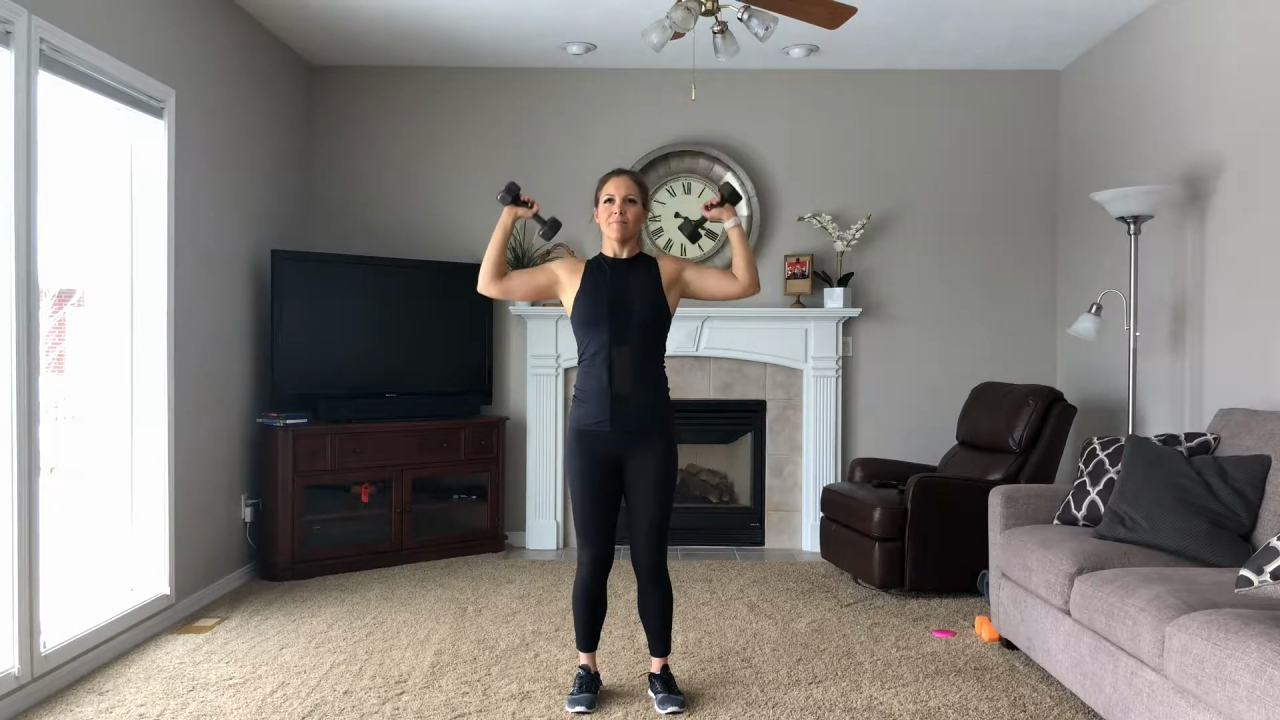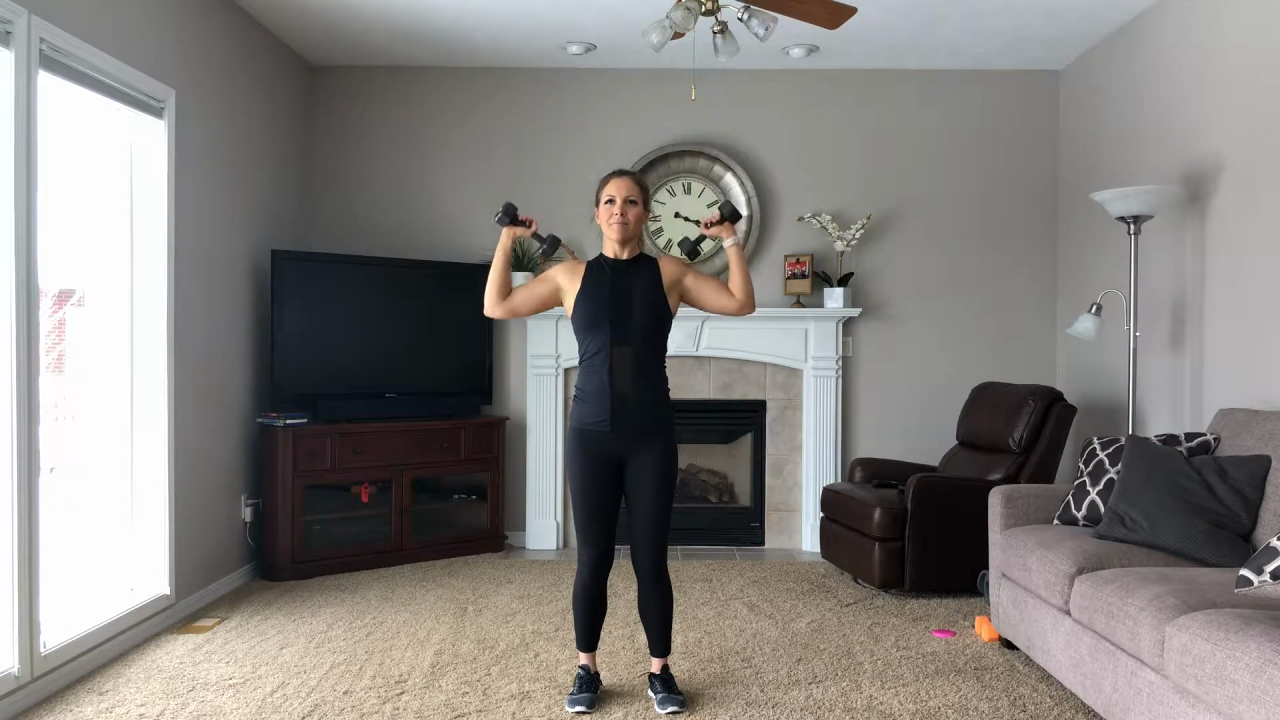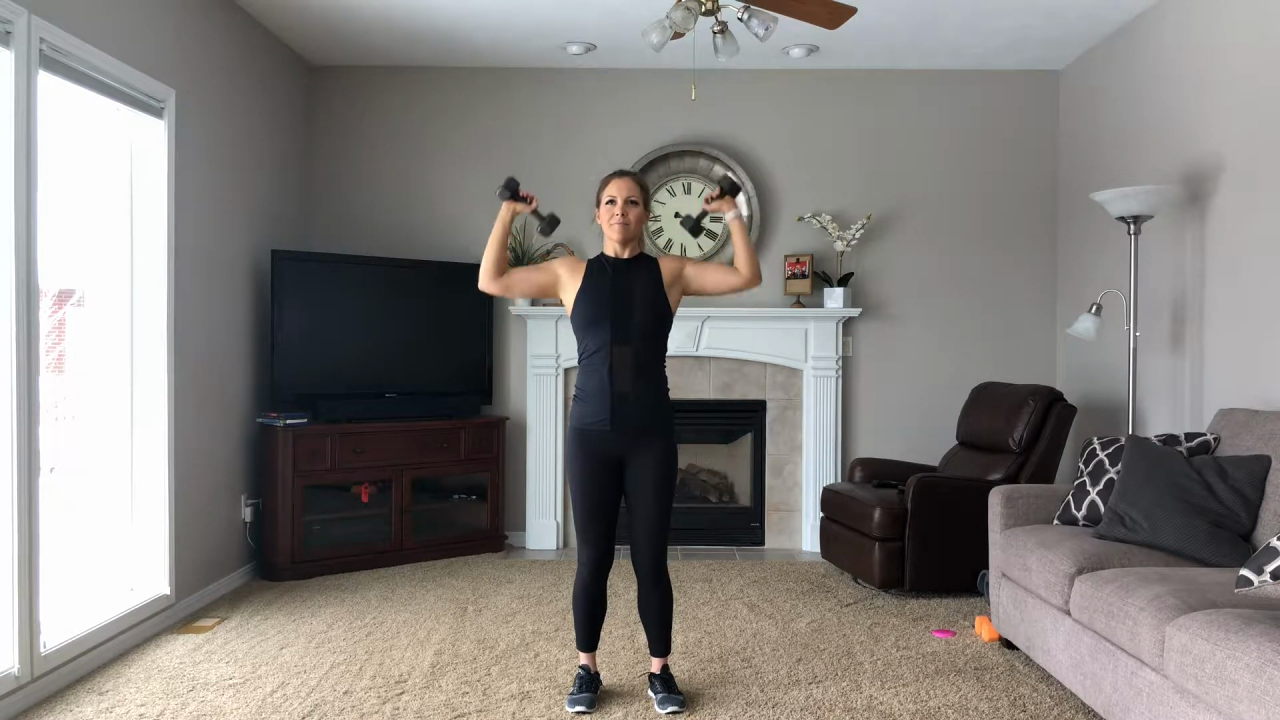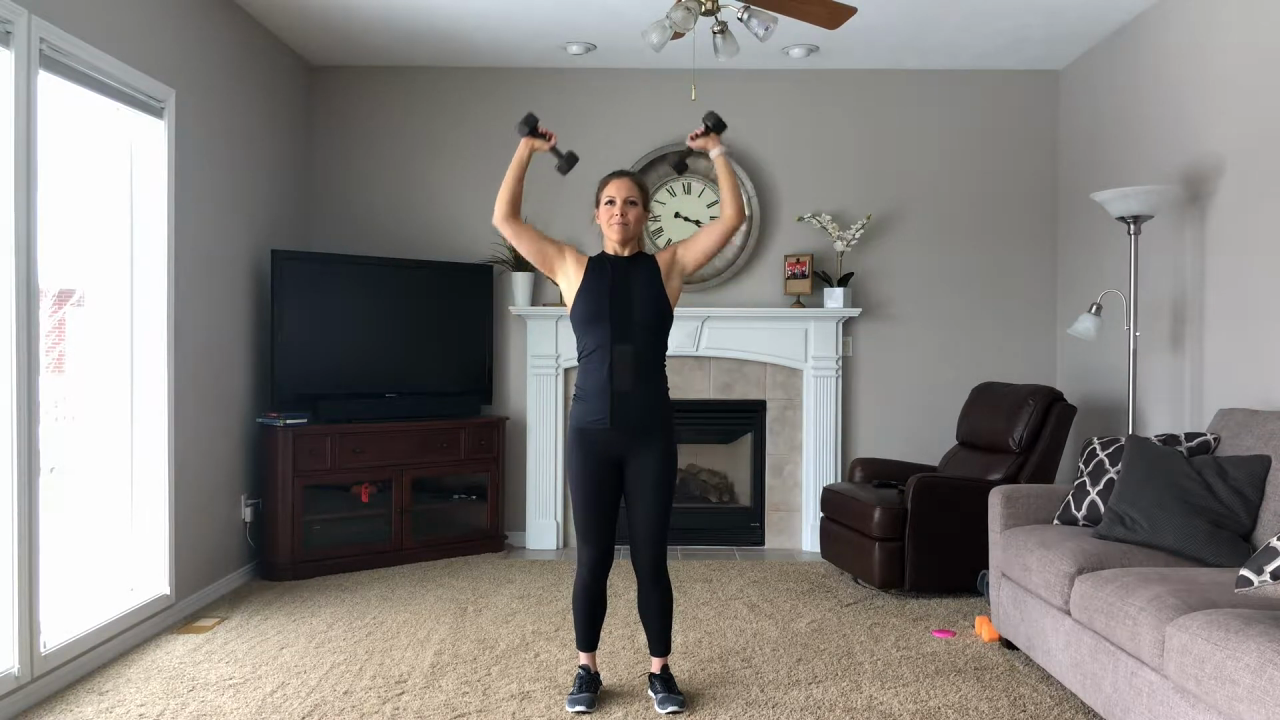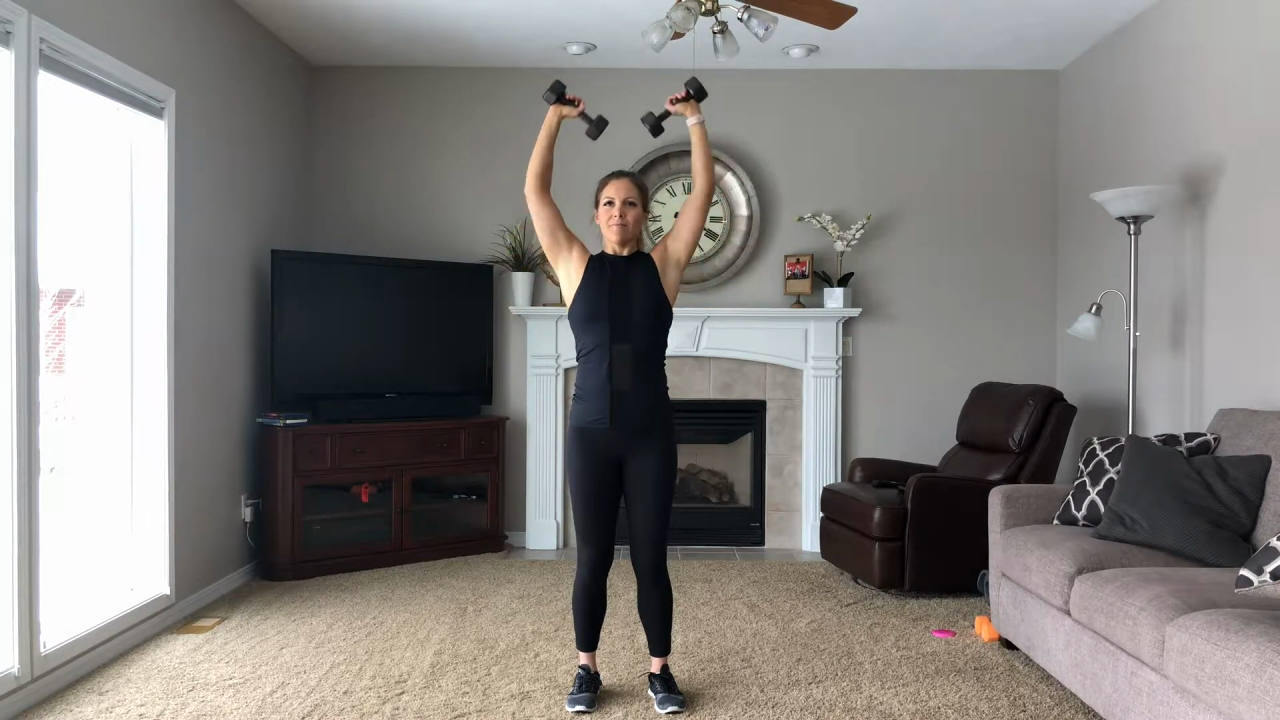
dt=0.3s
person 1, frame 1
left shoulder: (668, 271)
right shoulder: (570, 273)
left elbow: (745, 283)
right elbow: (490, 284)
left wrist: (730, 220)
right wrist: (508, 218)
left hip: (651, 435)
right hip: (590, 433)
left knee: (650, 559)
right knee: (592, 559)
left ankle: (660, 671)
right ankle: (587, 669)
person 1, frame 2
left shoulder: (669, 272)
right shoulder: (571, 274)
left elbow: (741, 302)
right elbow: (496, 306)
left wrist: (730, 239)
right wrist: (507, 240)
left hip: (651, 434)
right hip: (591, 433)
left knee: (651, 560)
right knee: (592, 559)
left ankle: (660, 670)
right ankle: (586, 670)
person 1, frame 3
left shoulder: (669, 270)
right shoulder: (571, 271)
left elbow: (747, 277)
right elbow: (491, 281)
left wrist: (732, 216)
right wrist: (506, 214)
left hip: (651, 435)
right hip: (591, 433)
left knee: (651, 559)
right knee: (592, 558)
left ankle: (660, 670)
right ankle: (586, 669)
person 1, frame 4
left shoulder: (667, 265)
right shoulder: (573, 267)
left elbow: (732, 216)
right elbow: (505, 218)
left wrist: (715, 153)
right wrist: (527, 150)
left hip: (651, 433)
right hip: (591, 431)
left knee: (650, 558)
right knee: (593, 557)
left ankle: (660, 670)
right ankle: (587, 669)
person 1, frame 5
left shoulder: (664, 264)
right shoulder: (574, 265)
left elbow: (704, 187)
right elbow: (534, 187)
left wrist: (693, 119)
right wrist: (555, 117)
left hip: (650, 434)
right hip: (591, 433)
left knee: (650, 559)
right knee: (592, 558)
right ankle: (587, 669)
